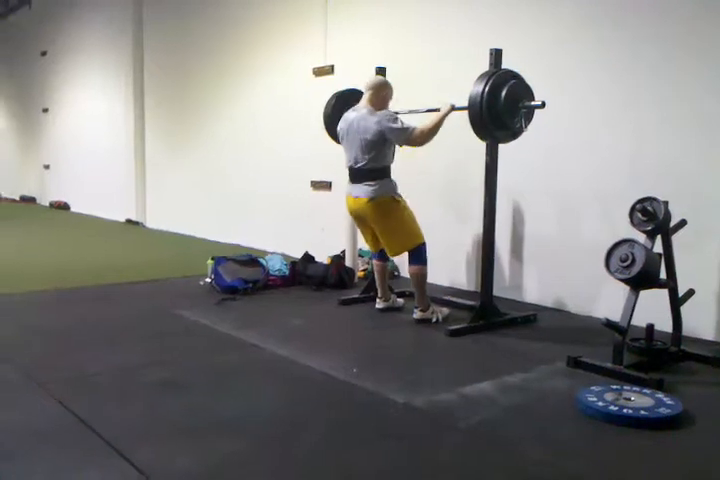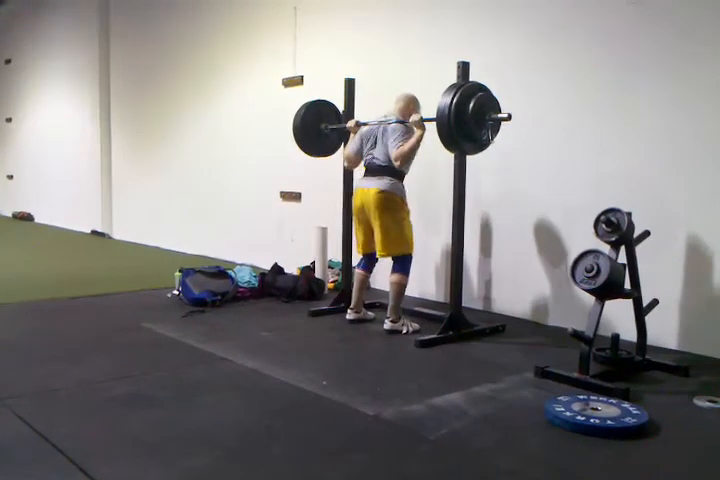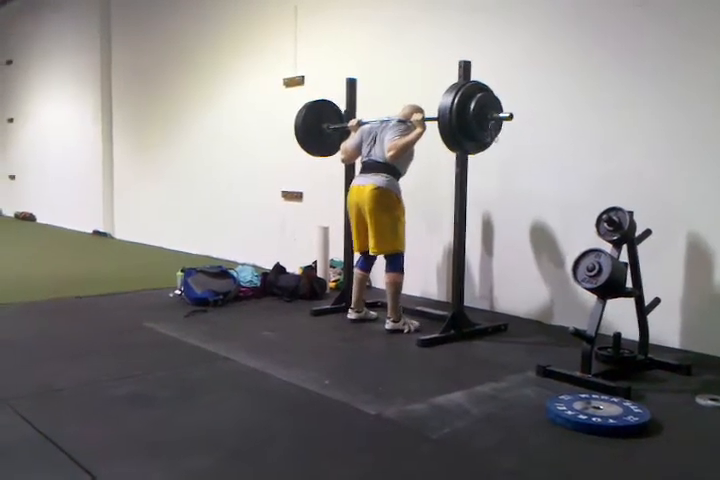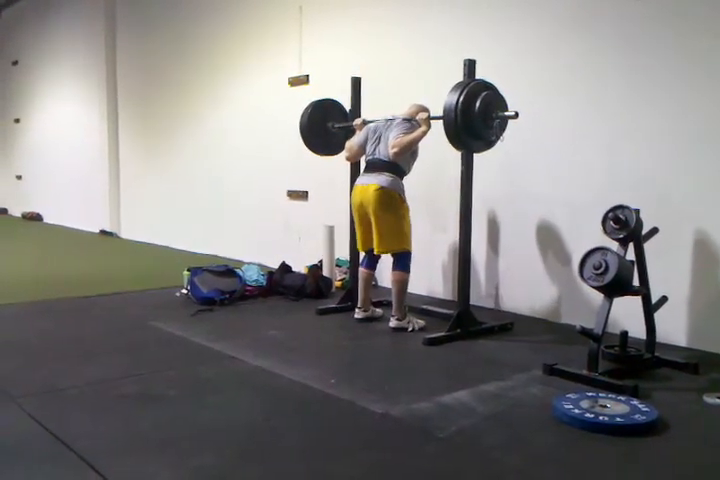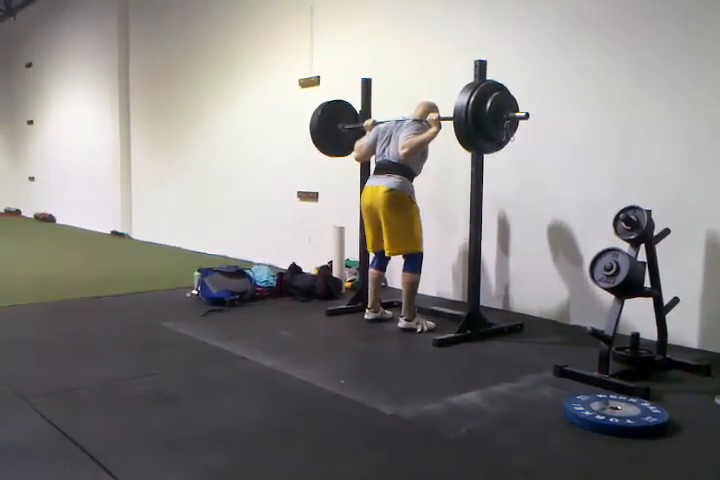
dt=1s
person 1, frame 1
left shoulder: (345, 119)
right shoulder: (381, 120)
right elbow: (419, 137)
right wrist: (443, 113)
left hip: (353, 199)
right hip: (378, 198)
left knee: (379, 247)
right knee: (416, 248)
left ankle: (384, 298)
right ankle: (423, 308)
person 1, frame 2
left shoulder: (368, 128)
right shoulder: (400, 128)
left elbow: (349, 162)
right elbow: (399, 160)
left wrist: (354, 134)
right wrist: (418, 132)
left hip: (361, 193)
right hip: (385, 194)
left knee: (368, 255)
right knee: (402, 257)
left ankle: (355, 309)
right ankle: (394, 319)
person 1, frame 3
left shoulder: (369, 127)
right shoulder: (400, 127)
left elbow: (345, 156)
right elbow: (392, 152)
left wrist: (353, 132)
right wrist: (419, 131)
left hip: (356, 190)
right hip: (380, 191)
left knee: (366, 253)
right knee: (394, 255)
left ankle: (356, 308)
right ankle: (394, 319)
person 1, frame 4
left shoulder: (374, 126)
right shoulder: (405, 126)
left elbow: (350, 154)
right elbow: (396, 149)
left wrist: (358, 131)
right wrist: (424, 129)
left hip: (360, 189)
right hip: (384, 191)
left knee: (371, 252)
right knee: (401, 254)
left ankle: (363, 308)
right ankle: (399, 317)
person 1, frame 5
left shoulder: (384, 127)
right shoulder: (416, 128)
left elbow: (359, 154)
right elbow: (405, 151)
left wrist: (368, 132)
right wrist: (434, 130)
left hip: (370, 191)
right hip: (394, 193)
left knee: (380, 253)
right knee: (413, 255)
left ankle: (373, 308)
right ankle: (408, 318)
